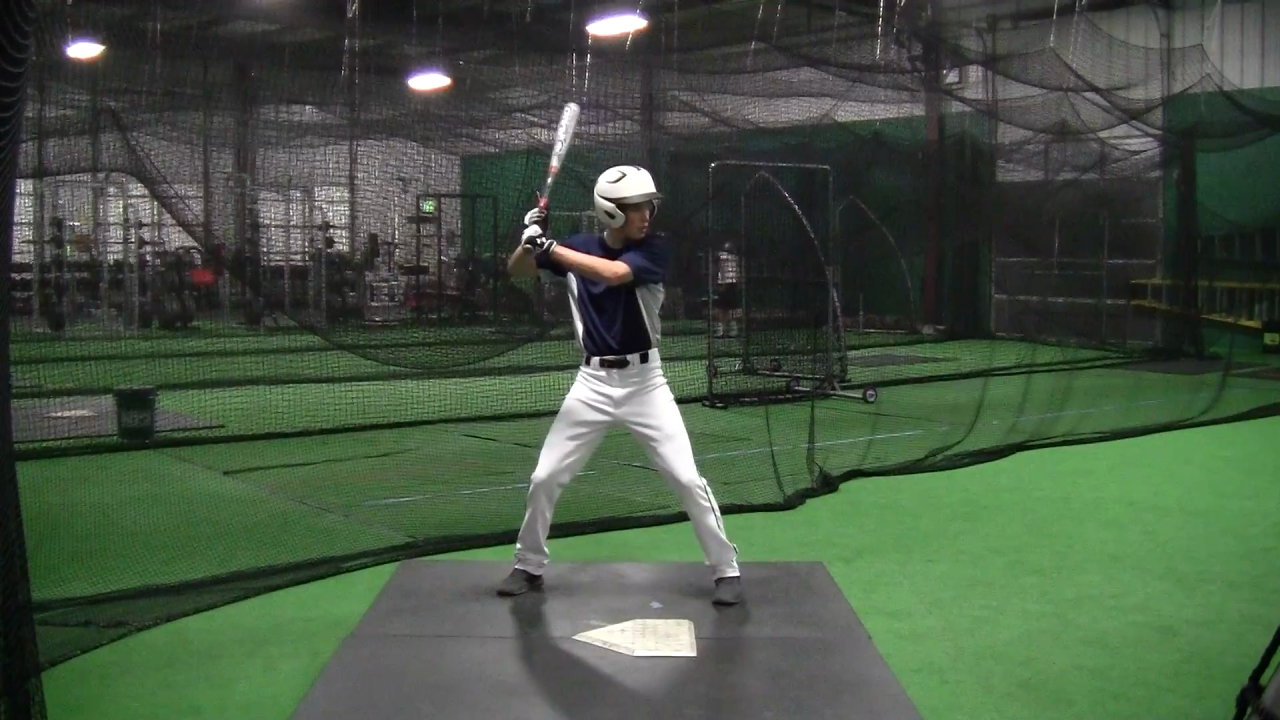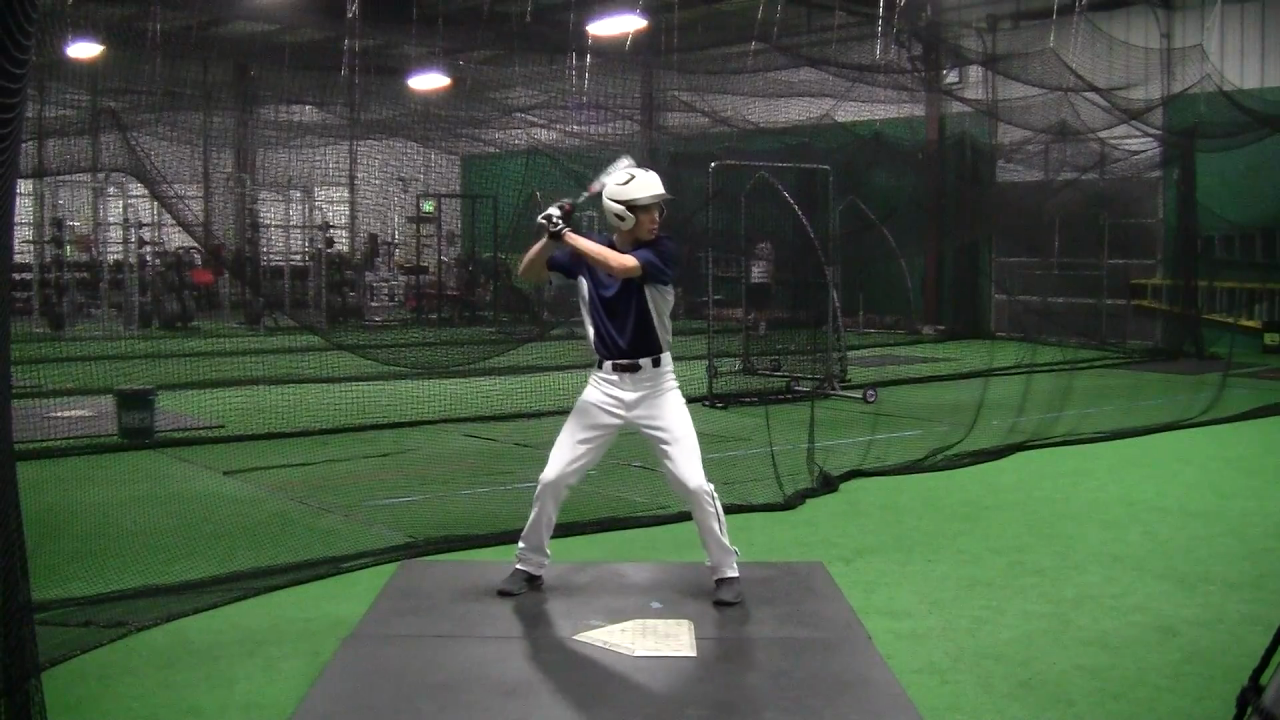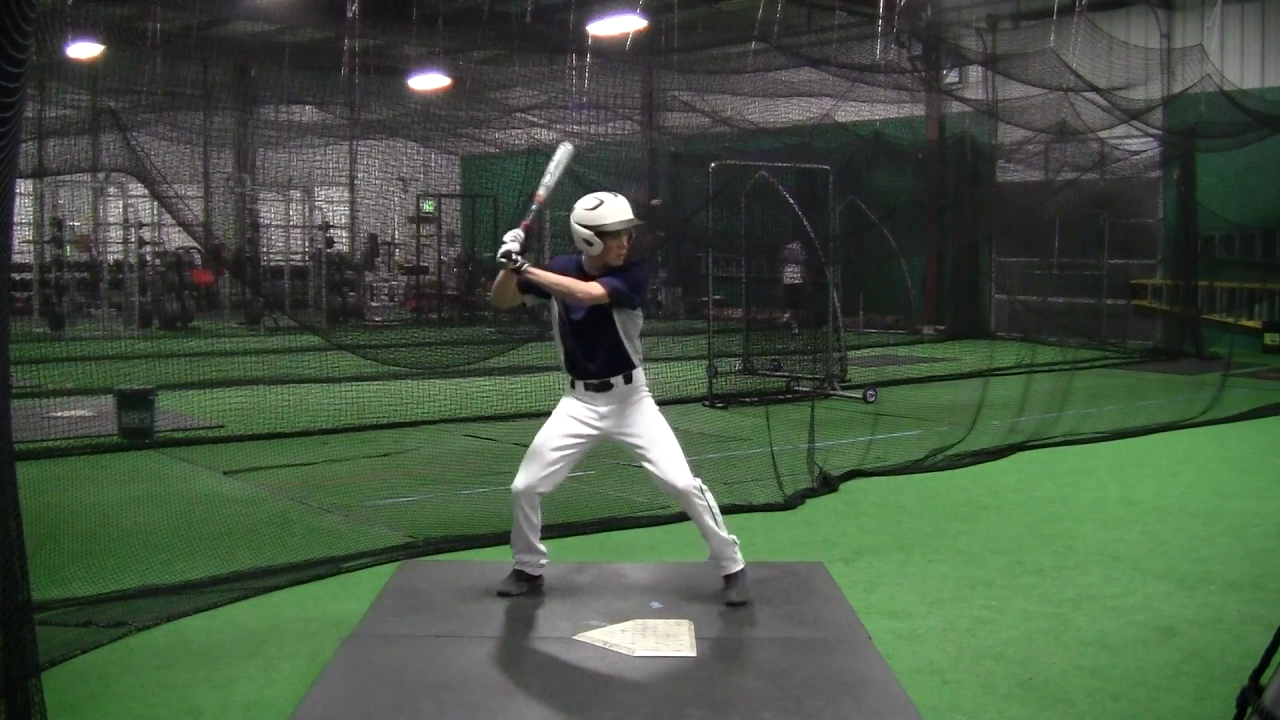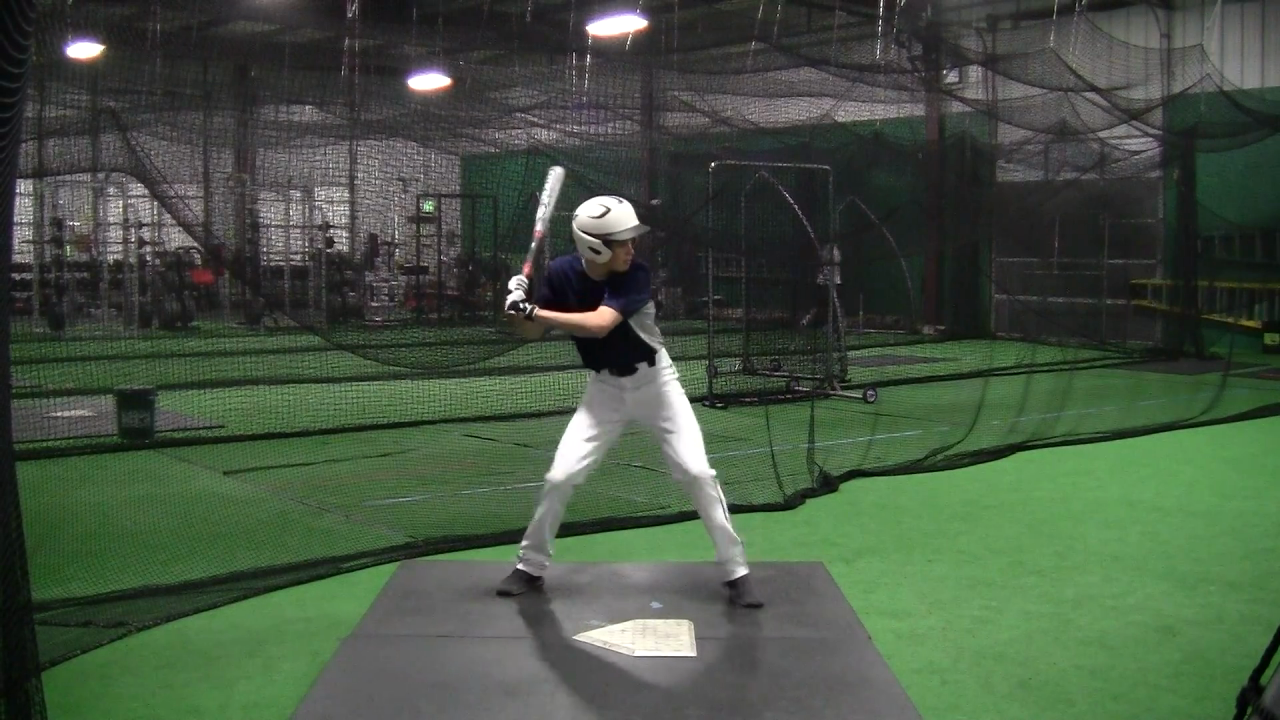
dt=0.5s
person 1, frame 1
left shoulder: (654, 248)
right shoulder: (580, 245)
left elbow: (613, 273)
right elbow: (517, 270)
left wrist: (548, 245)
right wrist: (529, 238)
left hip: (644, 381)
right hip: (592, 381)
left knee: (687, 479)
right knee: (545, 477)
left ankle: (726, 569)
right ankle: (529, 565)
person 1, frame 2
left shoulder: (663, 250)
right shoulder: (584, 252)
left elbow: (621, 265)
right elbow: (527, 274)
left wrist: (566, 234)
right wrist: (551, 235)
left hip: (656, 385)
right hip: (605, 386)
left knee: (694, 484)
right knee: (553, 479)
left ankle: (725, 570)
right ankle: (529, 565)
person 1, frame 3
left shoulder: (631, 275)
right shoulder: (560, 267)
left elbow: (588, 294)
right elbow: (501, 301)
left wrist: (527, 268)
right wrist: (510, 264)
left hip: (629, 398)
right hip: (579, 401)
left knee: (684, 483)
right knee: (525, 487)
left ankle: (731, 566)
right ankle: (528, 567)
person 1, frame 4
left shoulder: (637, 275)
right shoulder: (563, 273)
left elbow: (600, 325)
right elbow: (540, 332)
left wrist: (533, 316)
right wrist: (521, 307)
left hip: (655, 378)
right hip: (607, 386)
left knee: (695, 469)
right knee: (561, 478)
left ankle: (733, 570)
right ankle: (530, 566)
